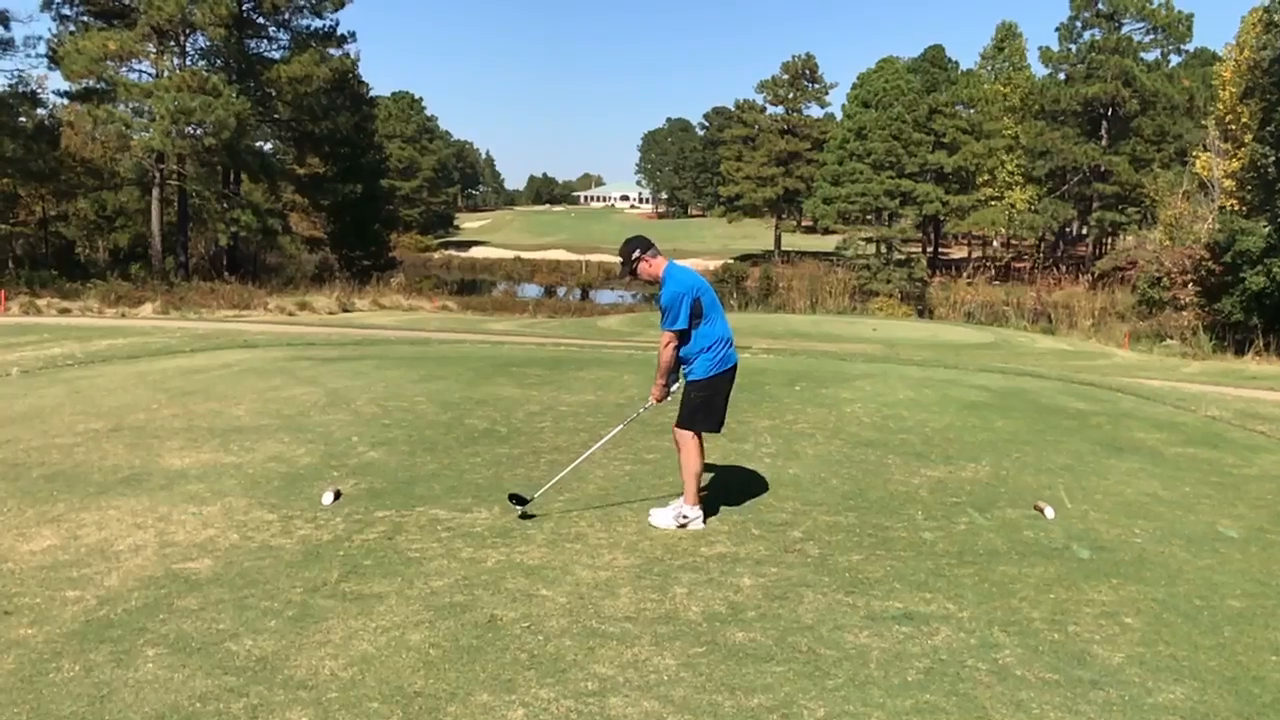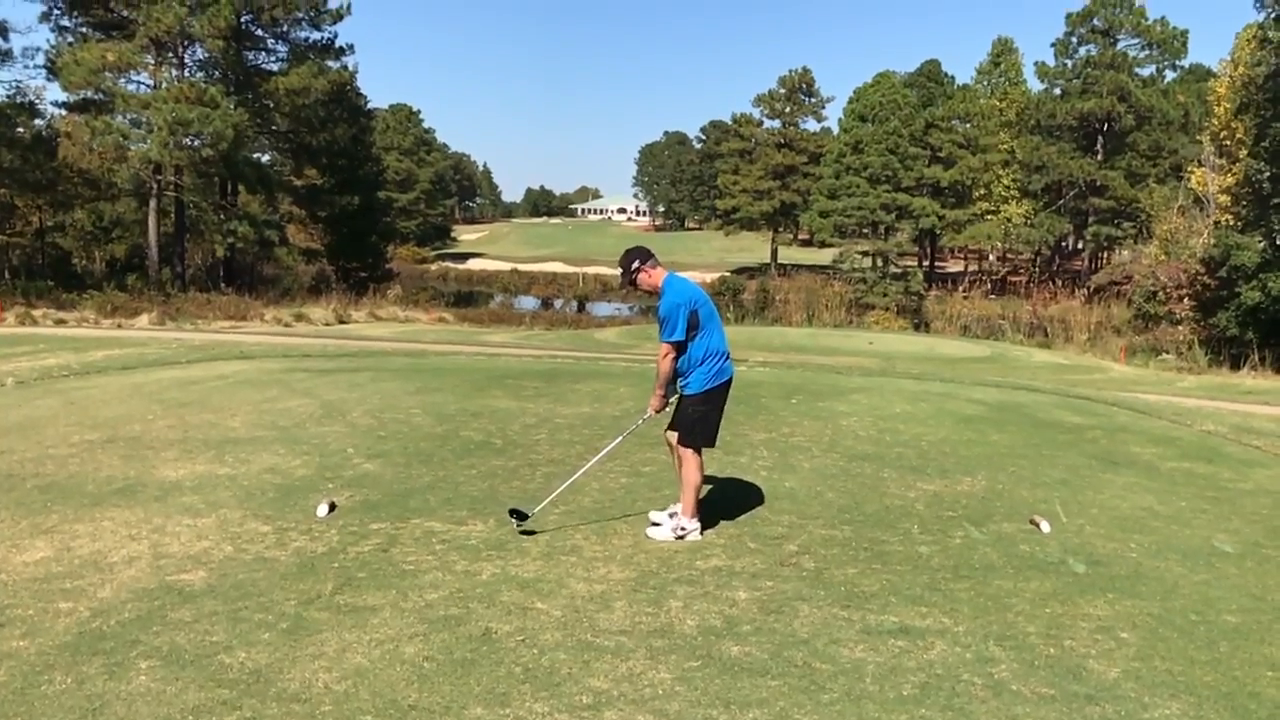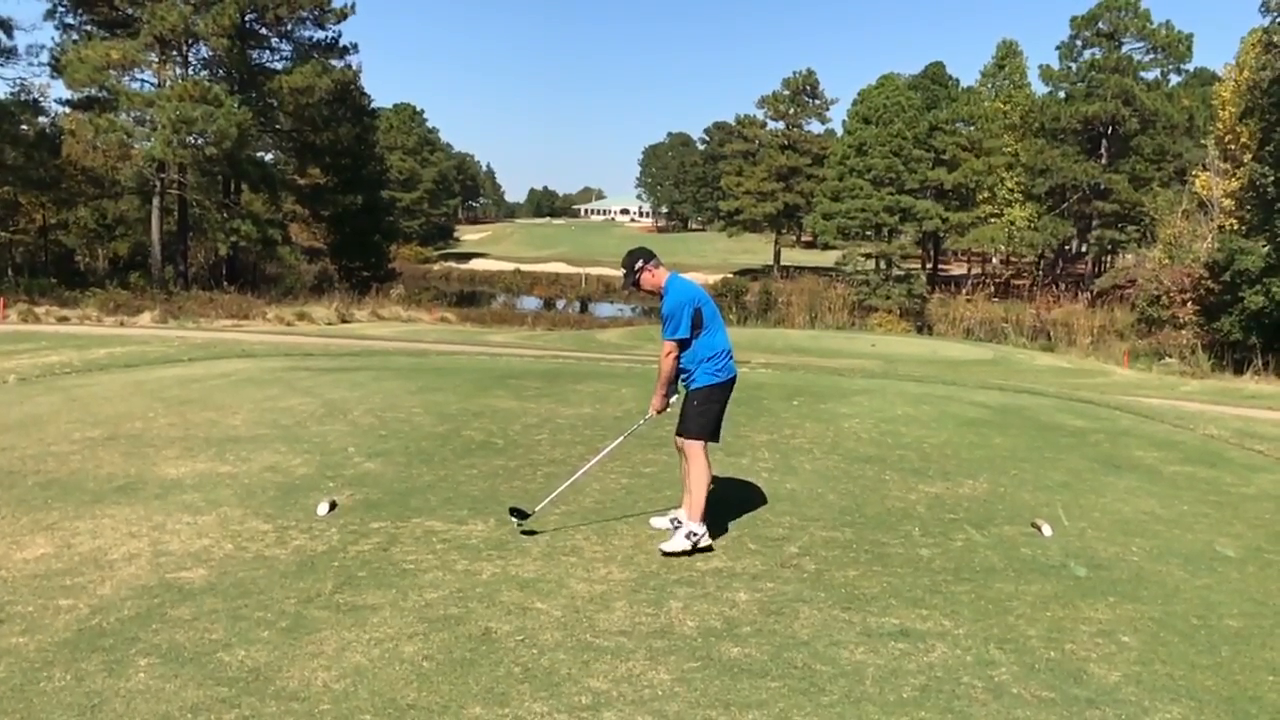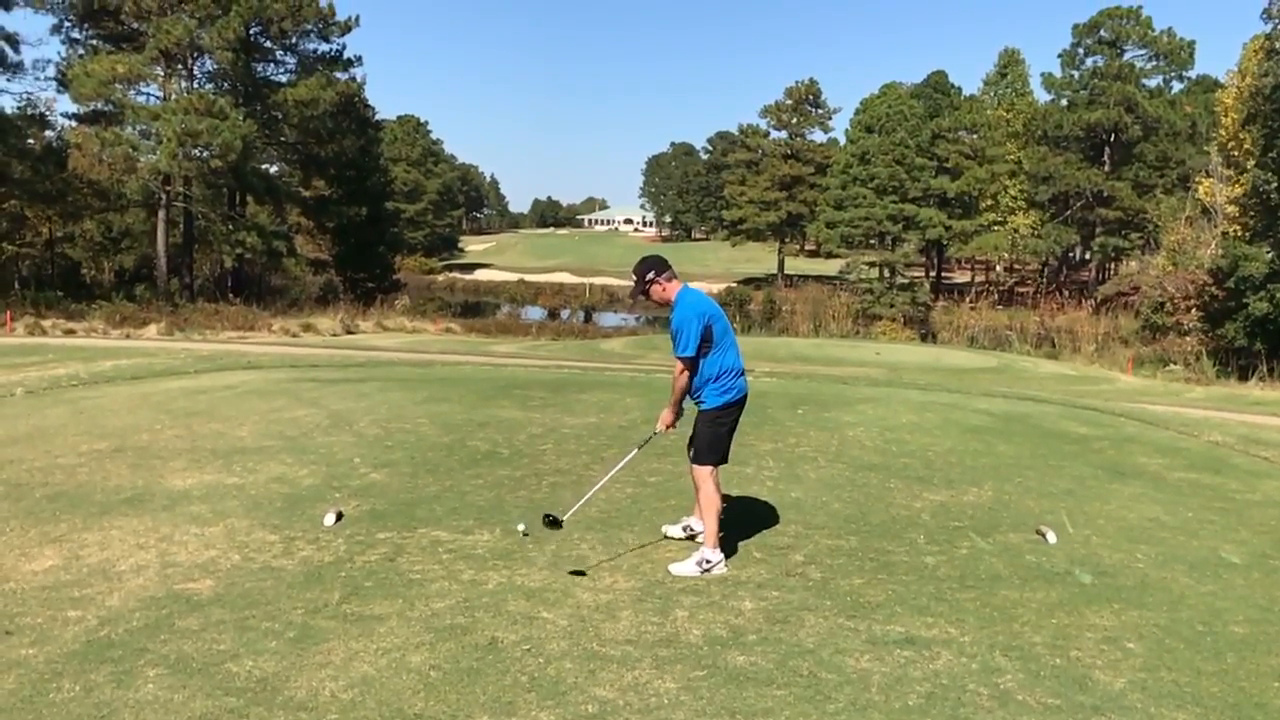
dt=0.7s
person 1, frame 1
left shoulder: (674, 287)
right shoulder: (678, 275)
left elbow: (670, 343)
left wrist: (660, 383)
right wrist: (670, 377)
left hip: (709, 366)
right hip: (709, 363)
left knee: (685, 433)
right knee: (691, 434)
left ankle: (691, 511)
right ankle: (688, 501)
person 1, frame 2
left shoulder: (673, 299)
right shoulder: (678, 287)
left elbow: (668, 354)
left wrist: (659, 394)
right wrist: (667, 389)
left hip: (705, 380)
right hip: (702, 377)
left knee: (688, 449)
right knee: (674, 438)
left ankle: (688, 522)
right ankle: (685, 507)
person 1, frame 3
left shoulder: (677, 296)
right shoulder: (678, 290)
left elbow: (670, 353)
left wrist: (660, 394)
right wrist: (669, 389)
left hip: (711, 376)
right hip: (703, 376)
left knee: (695, 446)
right knee: (684, 442)
left ankle: (696, 528)
right ankle: (686, 513)
person 1, frame 4
left shoulder: (686, 312)
right shoulder: (691, 299)
left elbow: (684, 370)
left wrist: (671, 409)
right wrist: (677, 405)
left hip: (720, 396)
right hip: (721, 393)
left knee: (703, 469)
right knee: (696, 455)
left ankle: (711, 554)
right ankle: (700, 521)
